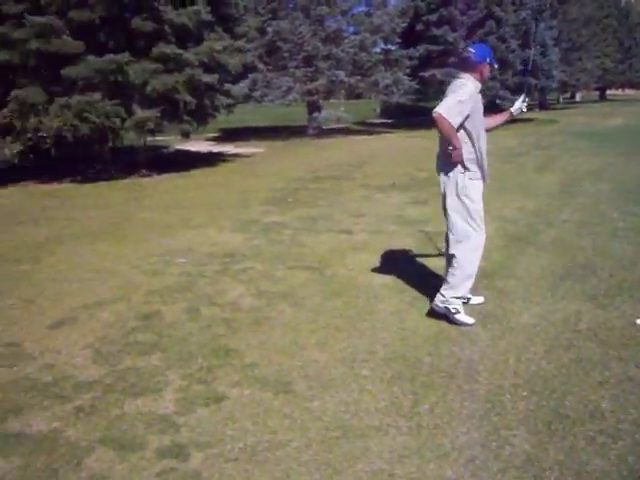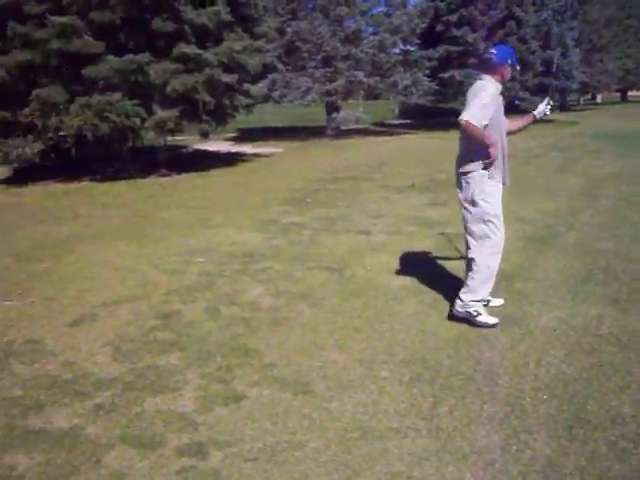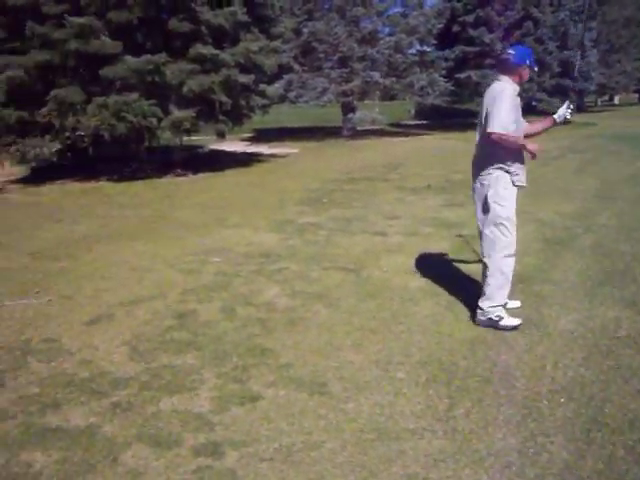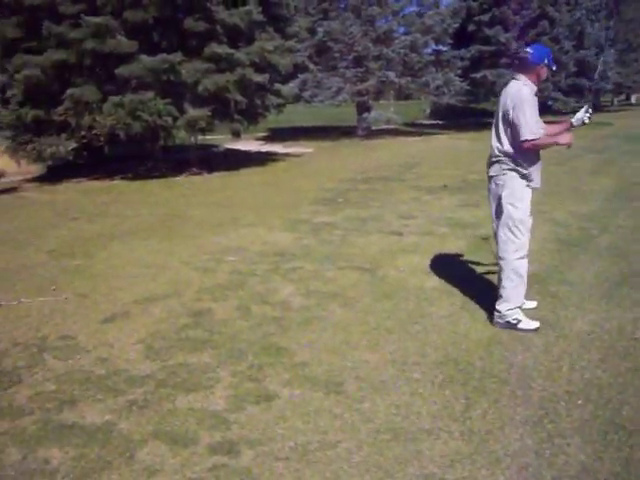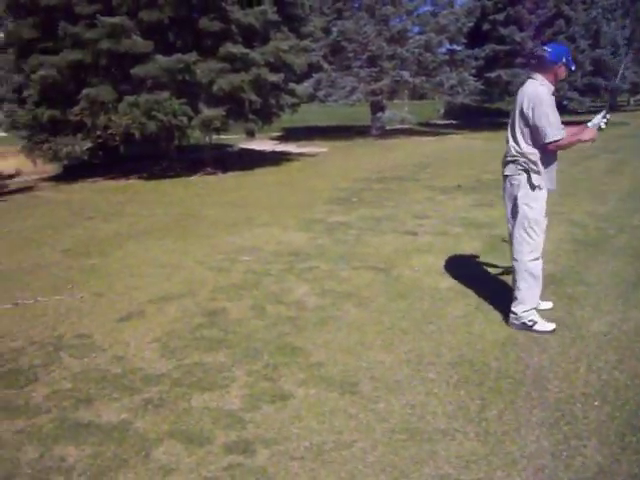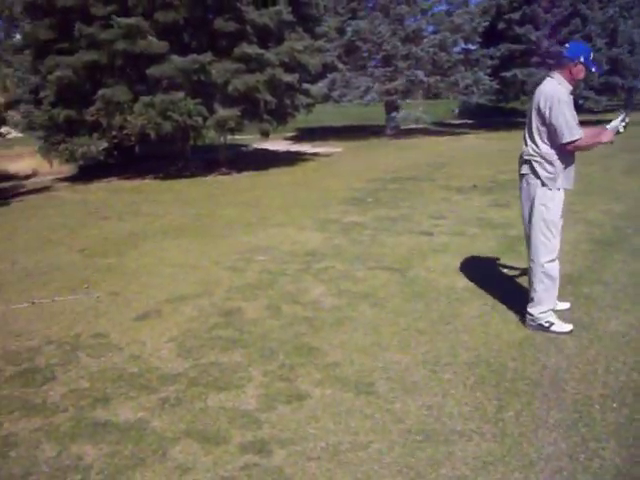
dt=0.1s
person 1, frame 1
left shoulder: (465, 88)
right shoulder: (466, 89)
left elbow: (480, 124)
right elbow: (439, 115)
left wrist: (512, 112)
right wrist: (455, 145)
left hip: (463, 173)
right hip: (462, 174)
left knee: (460, 235)
right knee: (471, 236)
left ankle: (456, 291)
right ankle: (449, 299)
person 1, frame 2
left shoulder: (486, 90)
right shoulder: (487, 91)
left elbow: (502, 126)
right elbow: (467, 122)
left wrist: (535, 115)
right wrist: (490, 144)
left hip: (481, 175)
right hip: (481, 175)
left knee: (481, 237)
right knee: (490, 239)
left ankle: (476, 293)
right ankle: (469, 303)
person 1, frame 3
left shoulder: (503, 91)
right shoulder: (504, 93)
left elbow: (519, 128)
right elbow: (497, 134)
left wrist: (554, 119)
right wrist: (526, 145)
left hip: (497, 177)
right hip: (497, 178)
left knee: (497, 240)
right knee: (501, 243)
left ankle: (494, 296)
right ankle: (490, 309)
person 1, frame 4
left shoulder: (519, 90)
right shoulder: (521, 94)
left elbow: (536, 129)
right elbow: (531, 140)
left wrist: (571, 122)
right wrist: (560, 139)
left hip: (513, 178)
right hip: (512, 179)
left knee: (514, 241)
right knee: (514, 244)
left ankle: (511, 297)
right ankle: (507, 311)
person 1, frame 5
left shoulder: (535, 89)
right shoulder: (539, 94)
left elbow: (551, 131)
right elbow: (554, 142)
left wrist: (587, 125)
right wrist: (583, 136)
left hip: (528, 178)
right hip: (527, 179)
left knee: (529, 243)
right knee: (528, 246)
left ankle: (526, 298)
right ankle: (523, 313)
person 1, frame 6
left shoulder: (553, 89)
right shoulder: (557, 93)
left elbow: (568, 132)
right elbow: (572, 142)
left wrist: (604, 129)
right wrist: (601, 138)
left hip: (545, 178)
right hip: (544, 179)
left knee: (546, 243)
right knee: (545, 247)
left ankle: (544, 298)
right ankle: (540, 314)
